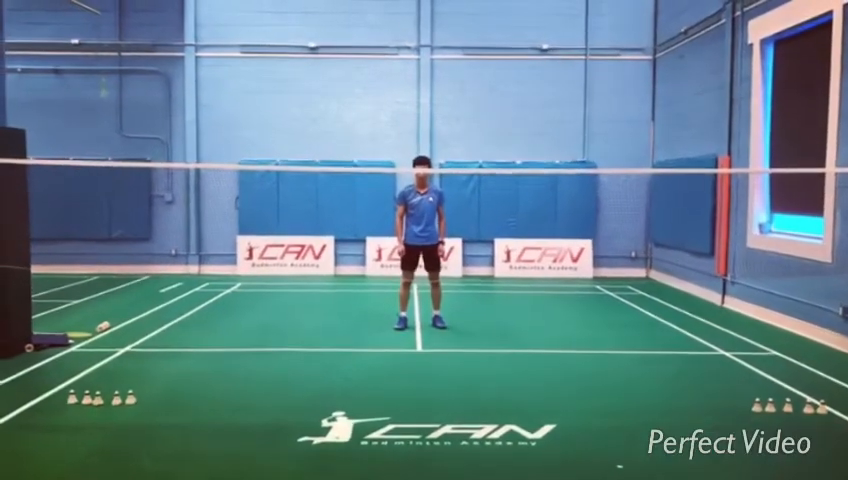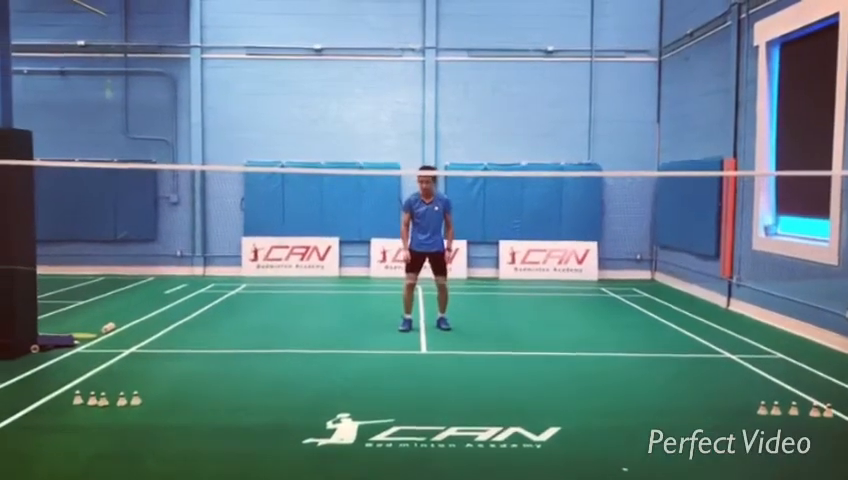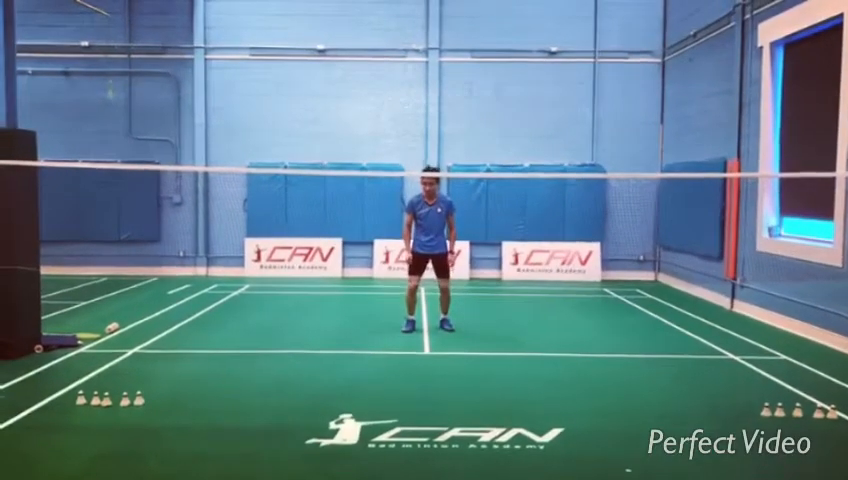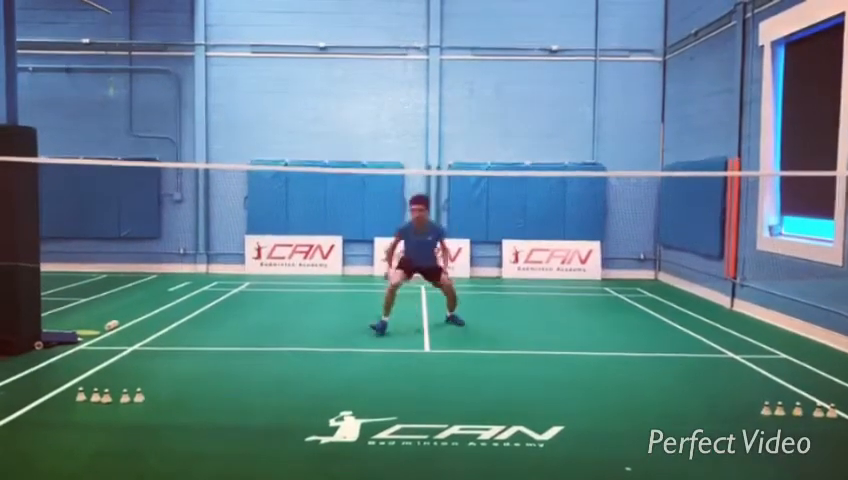
dt=0.4s
person 1, frame 1
left shoulder: (437, 193)
right shoulder: (405, 193)
left elbow: (441, 219)
right elbow: (399, 218)
left wrist: (441, 241)
right wrist: (400, 242)
left hip: (432, 243)
right hip: (410, 243)
left knee: (435, 281)
right knee: (406, 281)
left ankle: (437, 315)
right ankle: (403, 316)
person 1, frame 2
left shoulder: (444, 201)
right shoulder: (411, 201)
left elbow: (449, 226)
right elbow: (405, 226)
left wrist: (449, 249)
right wrist: (405, 249)
left hip: (437, 249)
right hip: (416, 248)
left knee: (442, 285)
right knee: (409, 284)
left ankle: (442, 317)
right ankle: (407, 318)
person 1, frame 3
left shoulder: (447, 203)
right shoulder: (414, 202)
left elbow: (452, 228)
right elbow: (407, 227)
left wrist: (451, 252)
right wrist: (407, 250)
left hip: (440, 251)
right hip: (418, 250)
left knee: (444, 287)
right knee: (412, 286)
left ankle: (444, 318)
right ankle: (410, 319)
person 1, frame 4
left shoulder: (436, 229)
right shoulder: (405, 229)
left elbow: (443, 248)
right elbow: (392, 246)
left wrist: (444, 271)
right wrist: (389, 267)
left hip: (428, 264)
right hip: (408, 262)
left knee: (450, 289)
right knee: (392, 284)
left ankle: (451, 315)
right ankle: (383, 321)
